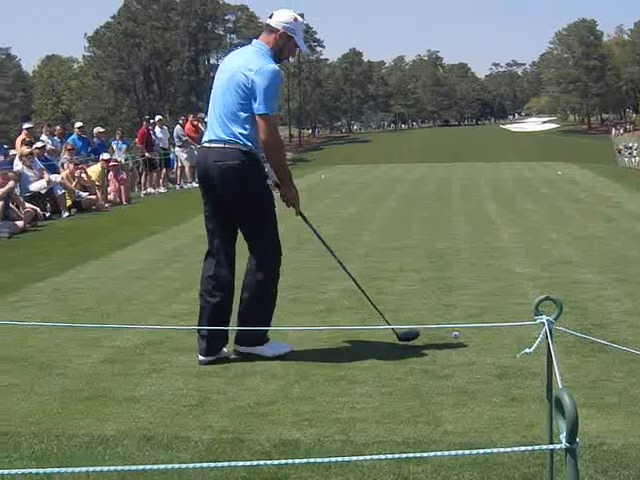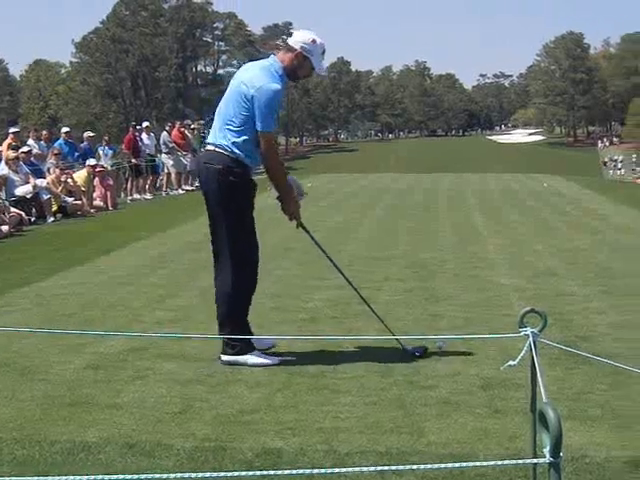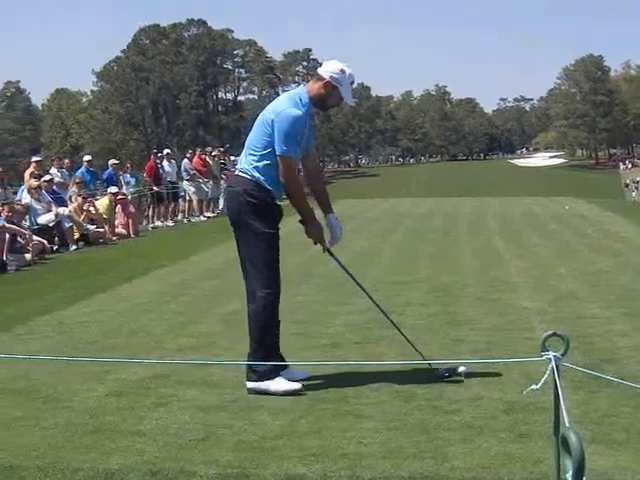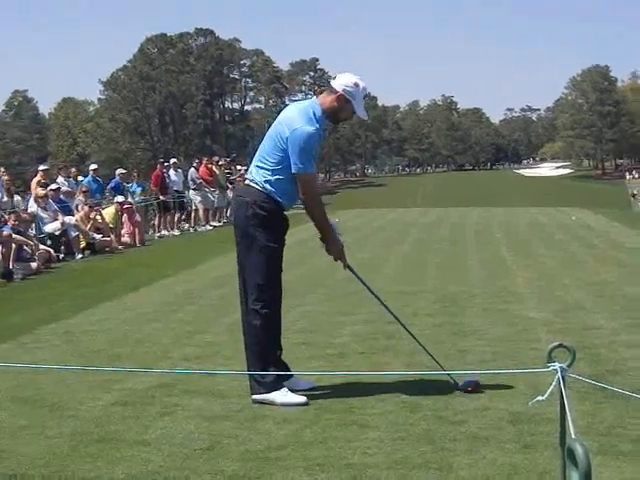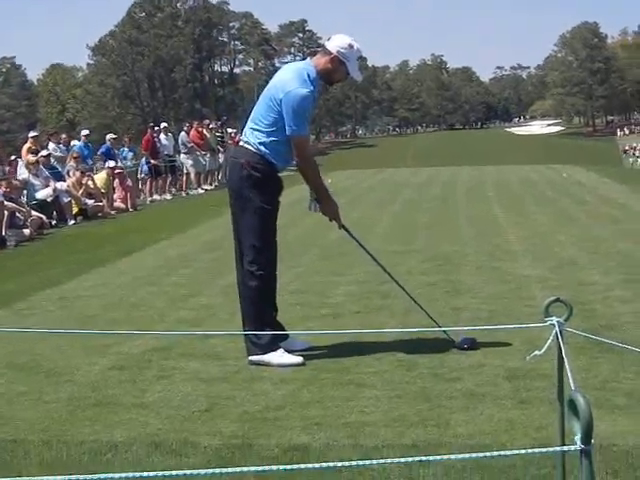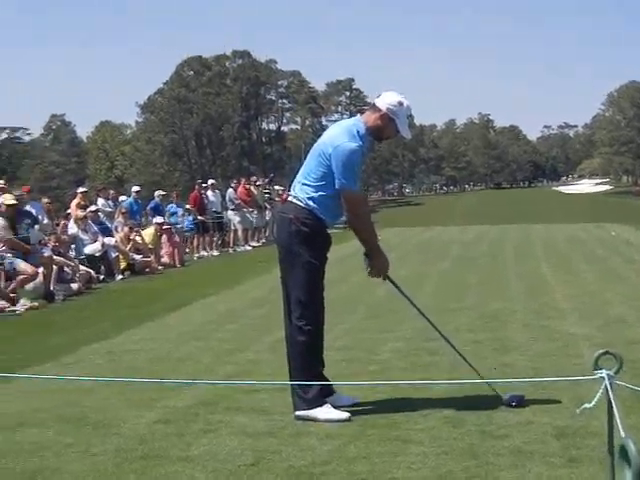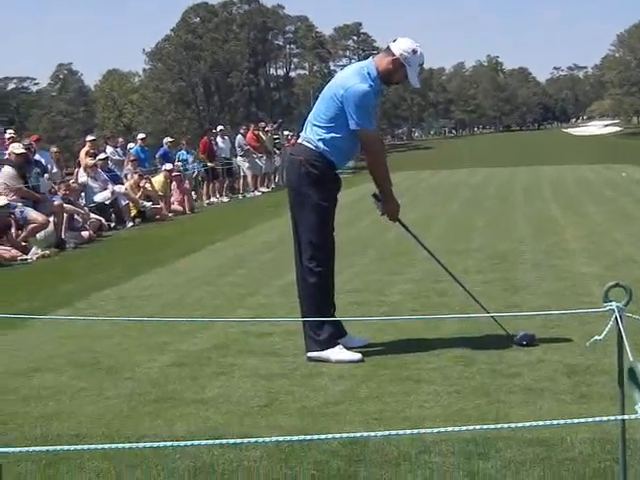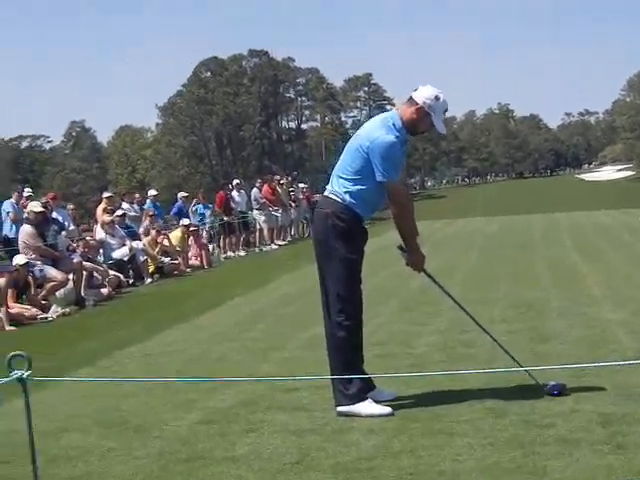
dt=0.4s
person 1, frame 1
left shoulder: (231, 59)
right shoulder: (267, 70)
right elbow: (268, 136)
right wrist: (287, 184)
left hip: (208, 158)
right hip: (238, 164)
left knee: (218, 255)
right knee: (265, 253)
left ankle: (210, 344)
right ankle: (251, 335)
person 1, frame 2
left shoulder: (254, 69)
right shoulder: (270, 85)
right elbow: (267, 149)
left wrist: (285, 179)
right wrist: (287, 197)
left hip: (216, 164)
right hip: (228, 170)
left knee: (240, 254)
right knee: (237, 259)
left ankle: (235, 332)
right ankle: (235, 345)
person 1, frame 3
left shoulder: (302, 111)
right shoulder: (291, 112)
left elbow: (311, 168)
right elbow: (288, 177)
left wrist: (329, 215)
right wrist: (310, 221)
left hip: (257, 198)
right hip: (249, 197)
left knee: (265, 284)
right knee: (265, 286)
left ankle: (271, 363)
right ankle: (260, 372)
person 1, frame 4
left shoulder: (305, 111)
right shoulder: (305, 128)
left elbow: (307, 184)
right elbow: (307, 193)
left wrist: (326, 223)
right wrist: (329, 237)
left hip: (264, 208)
right hip: (258, 208)
left knee: (269, 295)
right knee: (261, 297)
left ankle: (275, 371)
right ankle: (264, 384)
person 1, frame 5
left shoulder: (297, 72)
right shoulder: (299, 90)
left elbow: (300, 148)
right elbow: (302, 155)
left wrist: (319, 190)
right wrist: (325, 199)
left hip: (255, 168)
right hip: (252, 171)
left knee: (263, 256)
right knee: (256, 259)
left ankle: (271, 333)
right ankle: (261, 345)
person 1, frame 6
left shoulder: (351, 131)
right shoulder: (348, 145)
left elbow: (358, 200)
right elbow: (353, 210)
left wrist: (374, 246)
right wrist: (375, 254)
left hip: (306, 225)
right hip: (301, 226)
left knee: (311, 312)
right knee: (304, 314)
left ankle: (317, 389)
right ankle: (307, 400)
person 1, frame 7
left shoulder: (366, 78)
right shoulder: (359, 86)
left elbow: (375, 142)
right elbow: (371, 149)
left wrist: (387, 190)
right wrist: (388, 197)
left hip: (317, 168)
right hip: (310, 168)
left knee: (321, 254)
right knee: (314, 256)
left ankle: (330, 331)
right ankle: (320, 341)
person 1, frame 8
left shoulder: (391, 129)
right shoulder: (385, 138)
left elbow: (401, 191)
right elbow: (397, 199)
left wrist: (414, 239)
right wrist: (413, 249)
left hip: (345, 221)
right hip: (337, 221)
left knee: (349, 308)
right knee: (342, 310)
left ankle: (358, 384)
right ankle: (349, 396)
